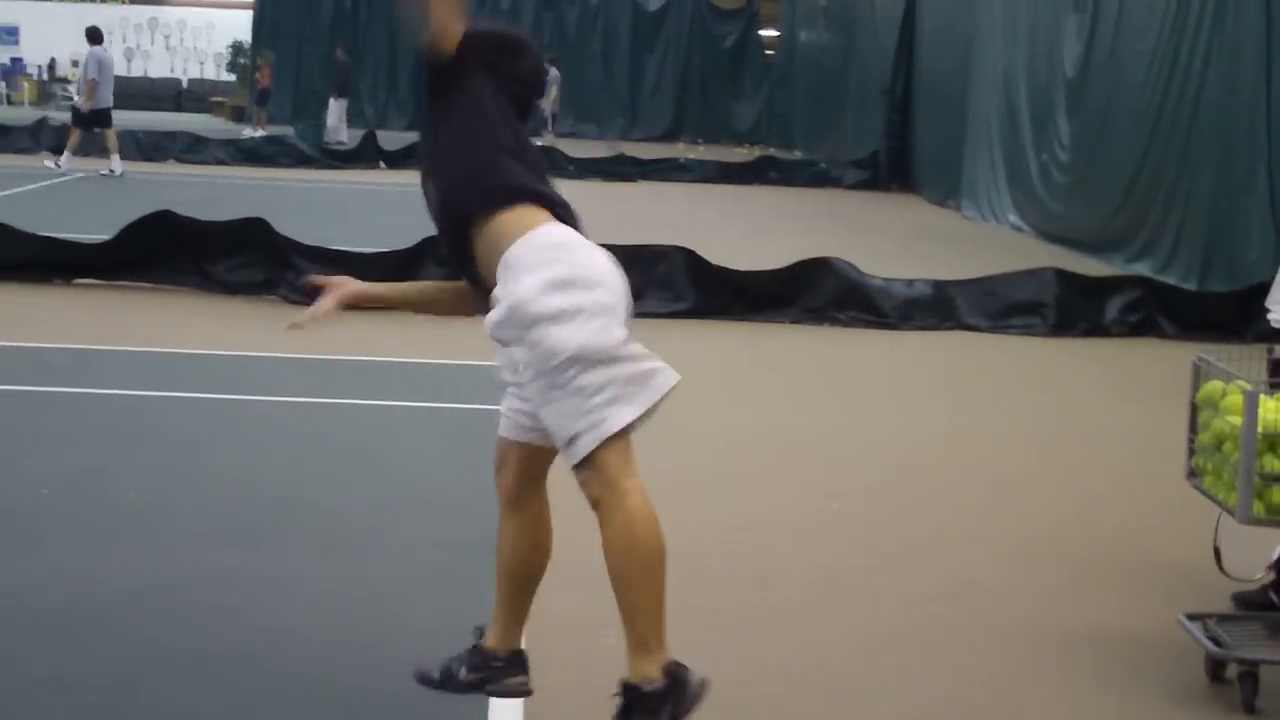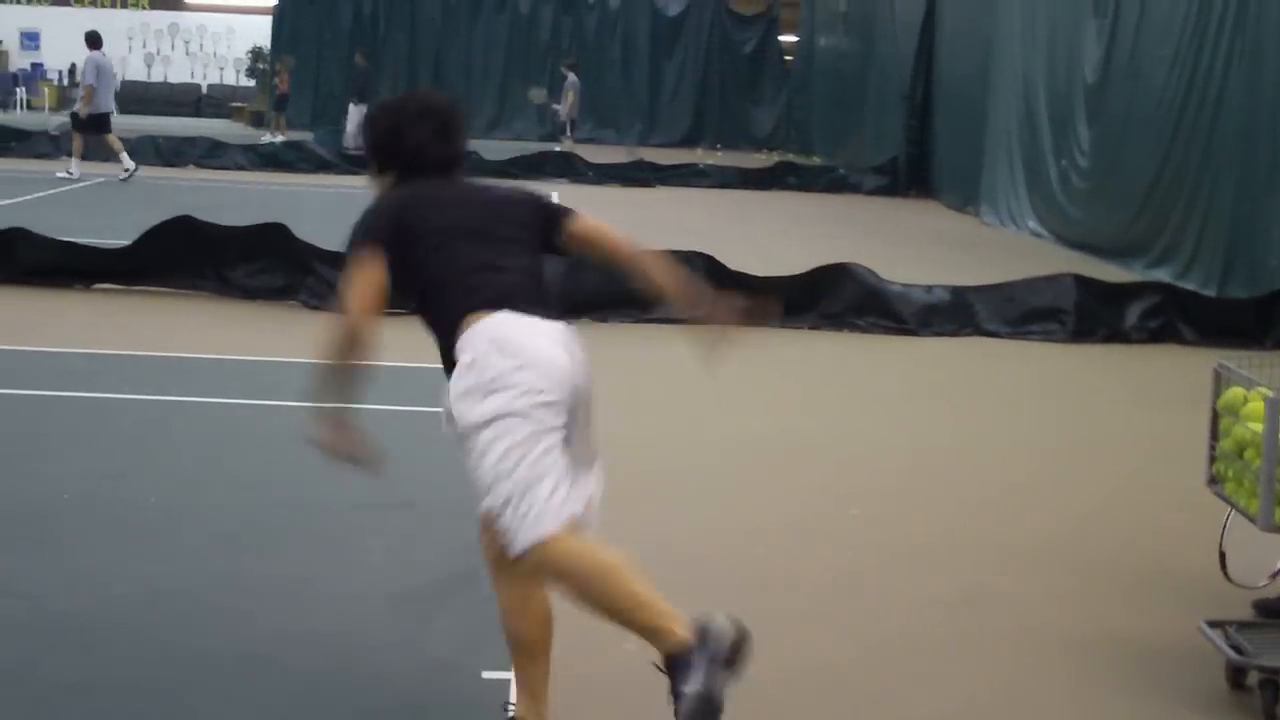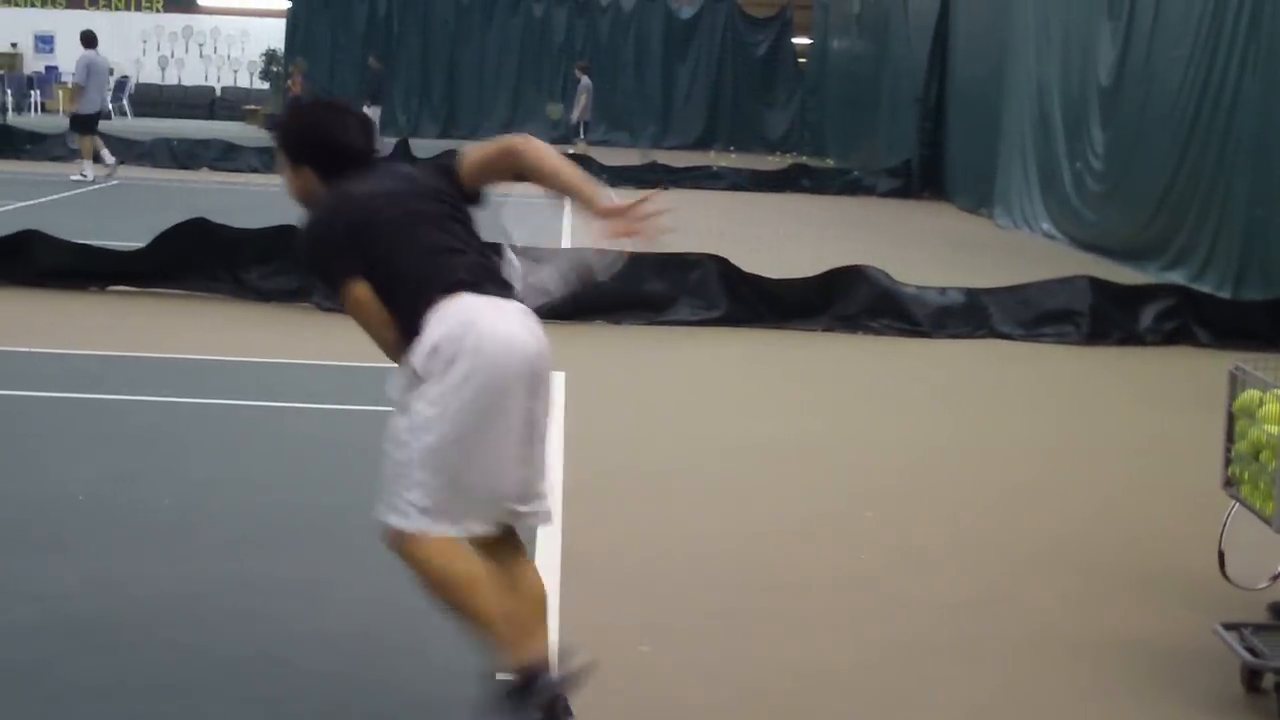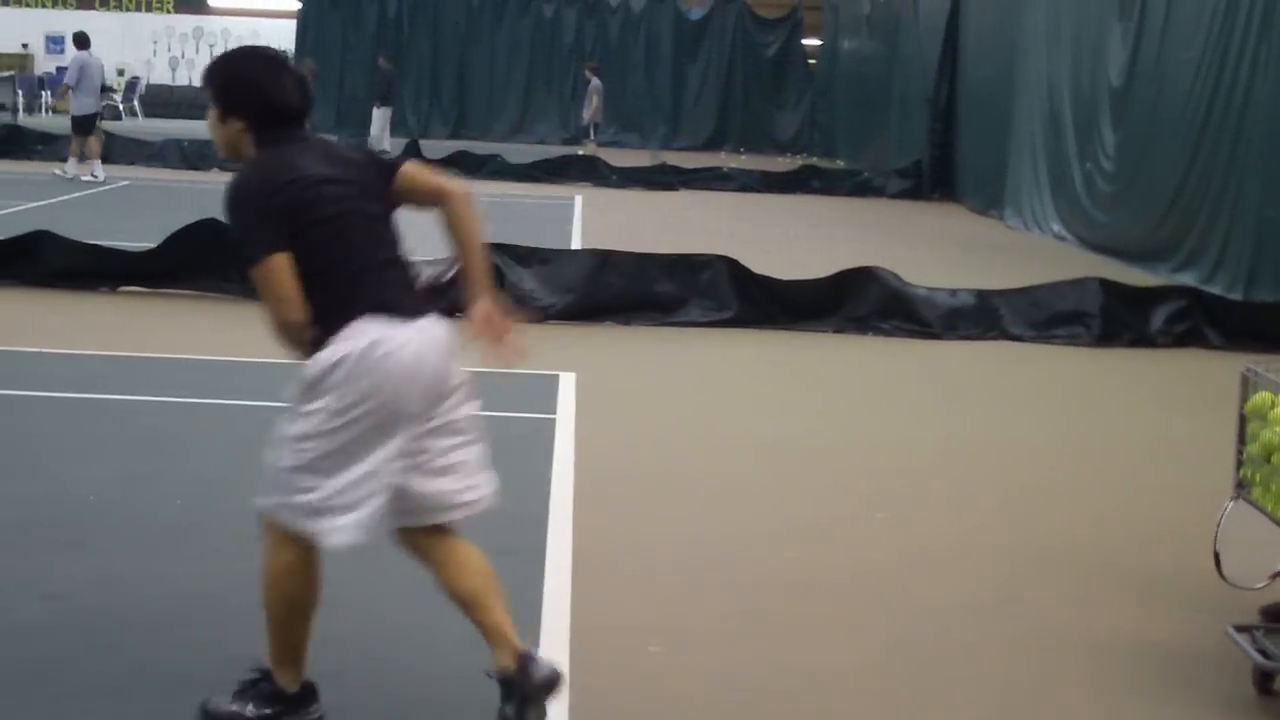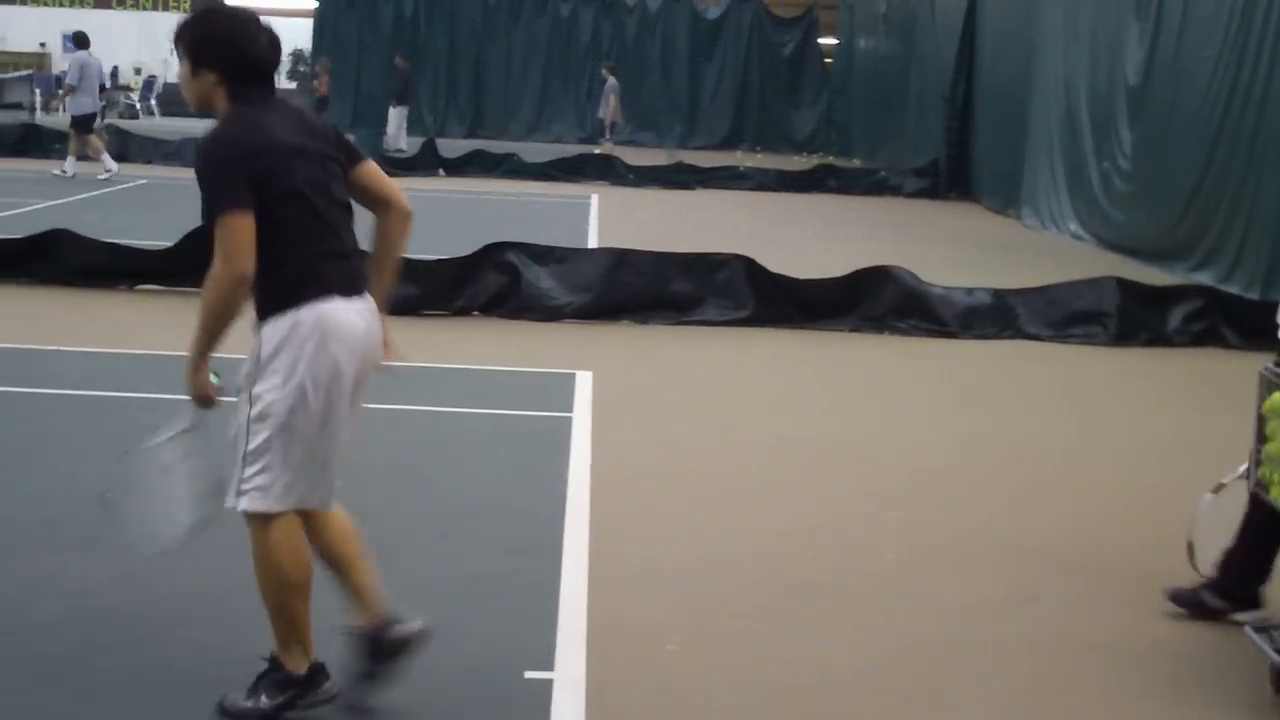
dt=0.2s
person 1, frame 1
left shoulder: (470, 91)
right shoulder: (493, 147)
right elbow: (476, 294)
right wrist: (363, 293)
left hip: (553, 274)
right hip: (534, 283)
left knee: (605, 471)
right knee: (520, 468)
right ankle: (500, 651)
person 1, frame 2
left shoulder: (386, 217)
right shoulder: (514, 204)
left elbow: (355, 320)
right elbow: (617, 246)
left wrist: (332, 408)
right wrist: (694, 301)
left hip: (498, 355)
right hip: (556, 348)
left knee: (544, 540)
right knee: (506, 536)
left ankle: (691, 644)
person 1, frame 3
left shoulder: (327, 226)
right shoulder: (419, 178)
left elbow: (387, 334)
right elbow: (520, 148)
right wrist: (603, 204)
left hip: (463, 339)
right hip: (519, 331)
left knee: (413, 530)
right knee: (491, 529)
left ankle: (528, 665)
person 1, frame 4
left shoulder: (252, 189)
right shoulder: (349, 157)
left elbow: (292, 316)
right elbow: (454, 194)
left wrist: (316, 360)
right wrist: (482, 297)
left hip: (359, 352)
right hip: (424, 340)
left knee: (288, 516)
right knee: (432, 526)
right ankle: (515, 665)
person 1, frame 5
left shoulder: (226, 147)
right shoulder: (308, 127)
left elbow: (236, 268)
right elbow: (397, 210)
left wrist: (197, 359)
right wrist: (374, 306)
left hip: (302, 327)
right hip: (349, 317)
left knee: (269, 506)
right knee: (301, 497)
right ankle: (380, 622)
